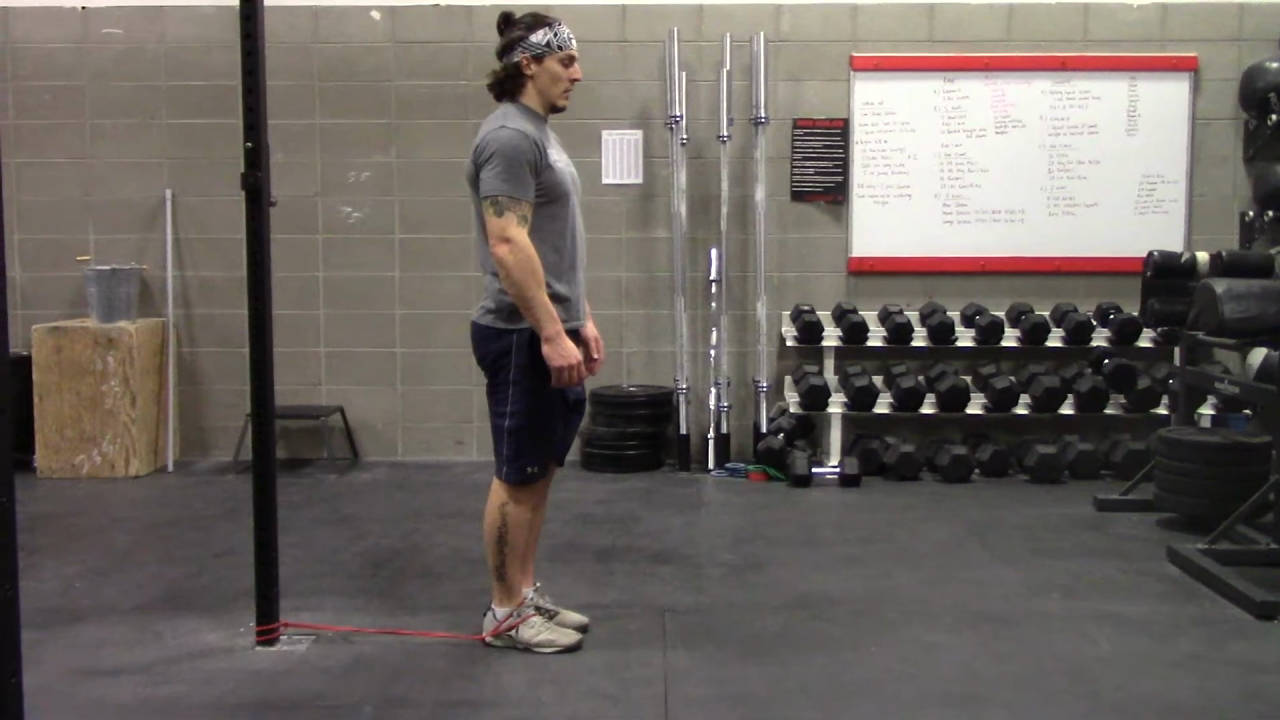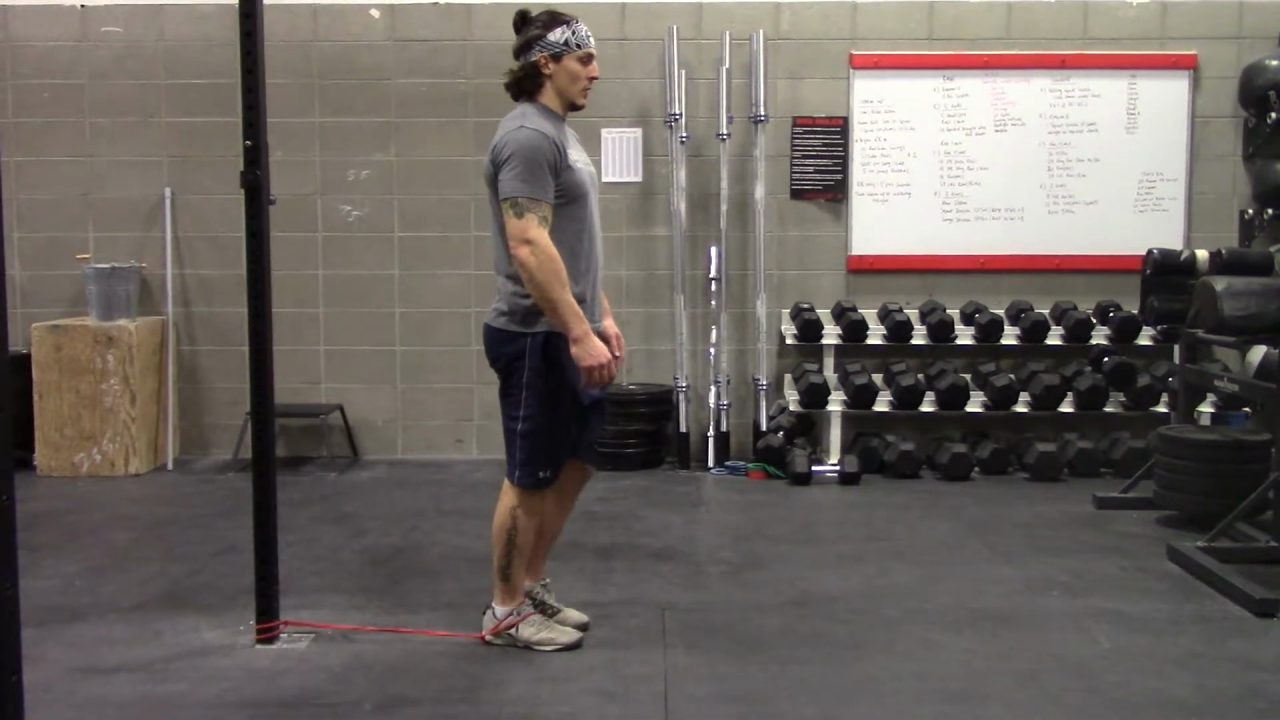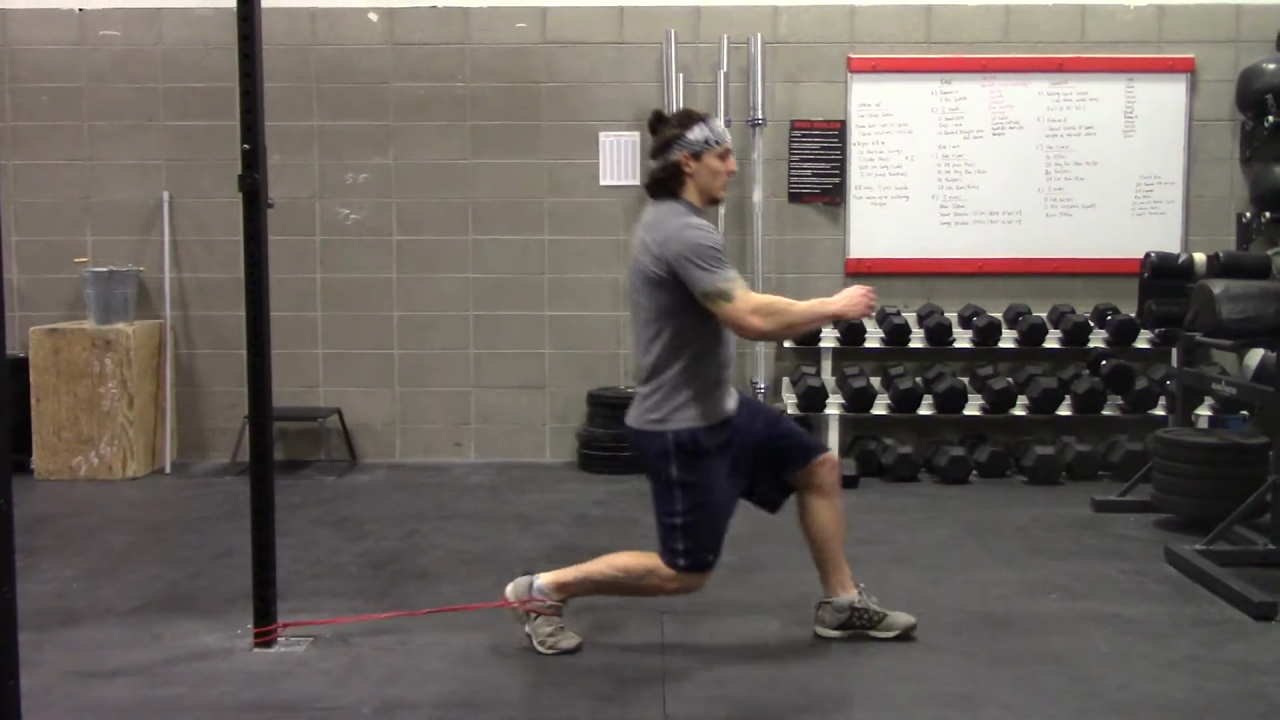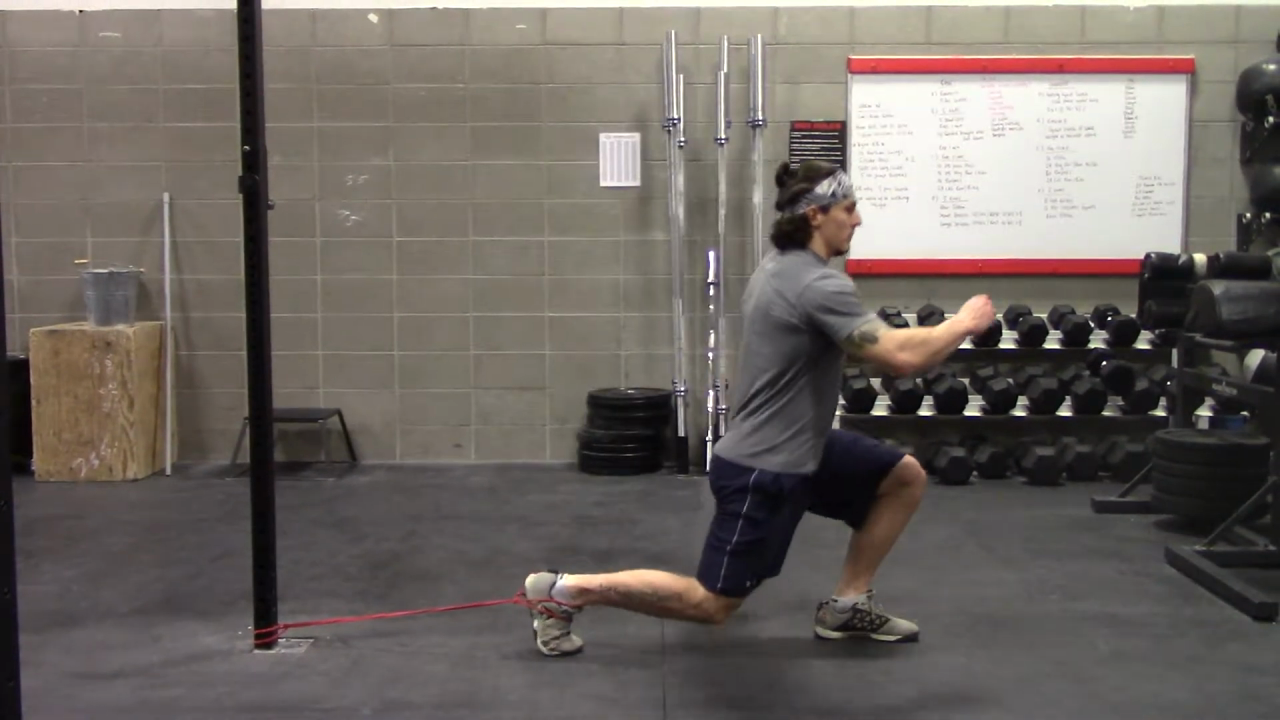
dt=0.7s
person 1, frame 1
left shoulder: (538, 135)
right shoulder: (509, 137)
right elbow: (509, 245)
left wrist: (581, 322)
right wrist: (552, 336)
left hip: (550, 332)
right hip: (524, 338)
left knee: (540, 473)
right knee: (518, 477)
left ankle: (527, 595)
right ankle: (506, 613)
person 1, frame 2
left shoulder: (556, 133)
right shoulder: (529, 136)
right elbow: (530, 247)
left wrist: (602, 318)
right wrist: (581, 335)
left hip: (563, 334)
right hip: (537, 339)
left knee: (571, 469)
right knee: (531, 478)
left ankle: (530, 588)
right ankle: (506, 612)
person 1, frame 3
left shoulder: (666, 219)
right shoulder: (685, 234)
right elbow: (754, 318)
right wrist: (836, 306)
left hip: (715, 408)
right hip: (682, 431)
left knee: (819, 469)
right knee: (687, 570)
left ankle: (842, 603)
right ankle: (541, 591)
person 1, frame 4
left shoulder: (777, 270)
right shoulder: (819, 286)
right elbow: (900, 356)
right wrist: (964, 322)
left hip: (795, 450)
right hip: (765, 470)
left knee: (906, 478)
right knee: (711, 603)
left ankle: (846, 605)
right ankle: (560, 592)
